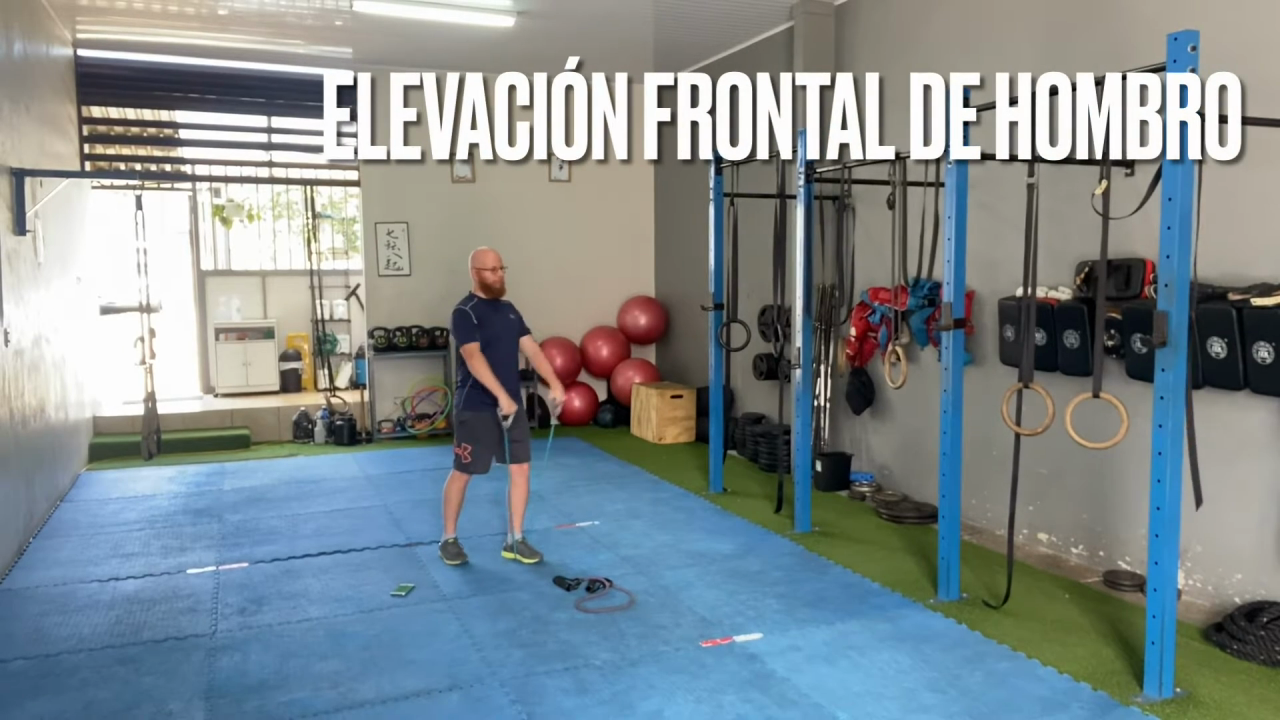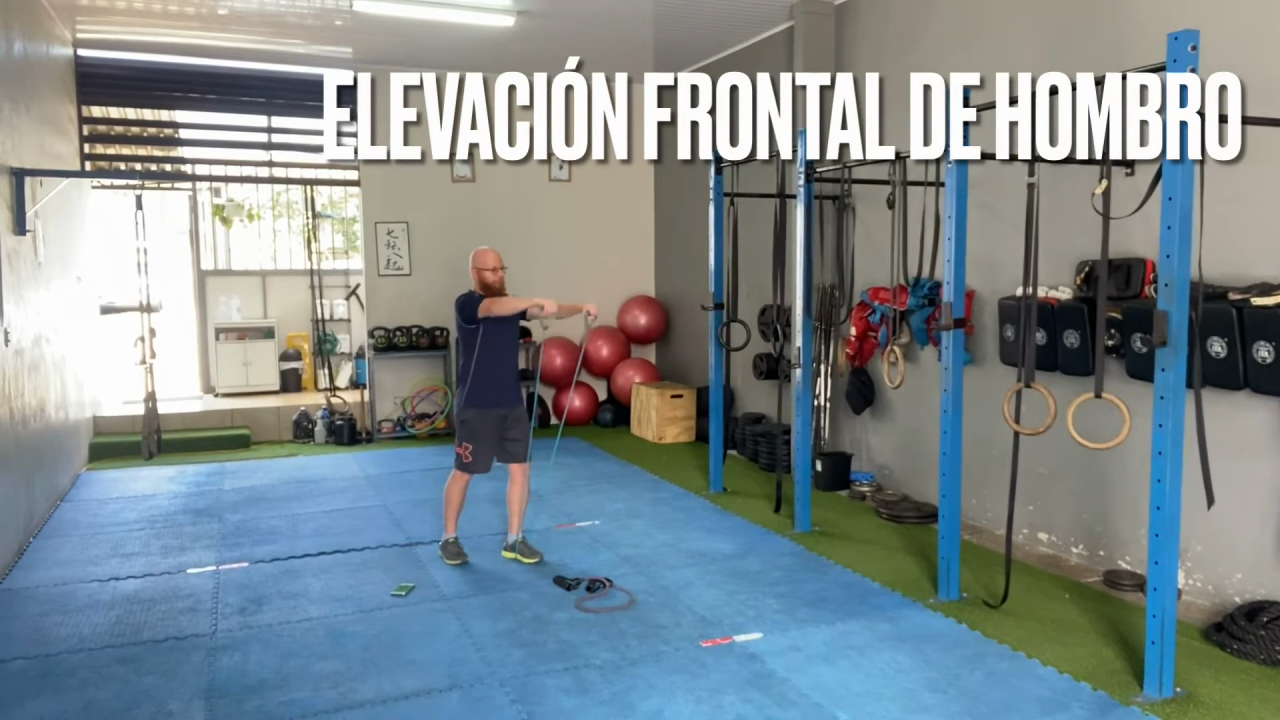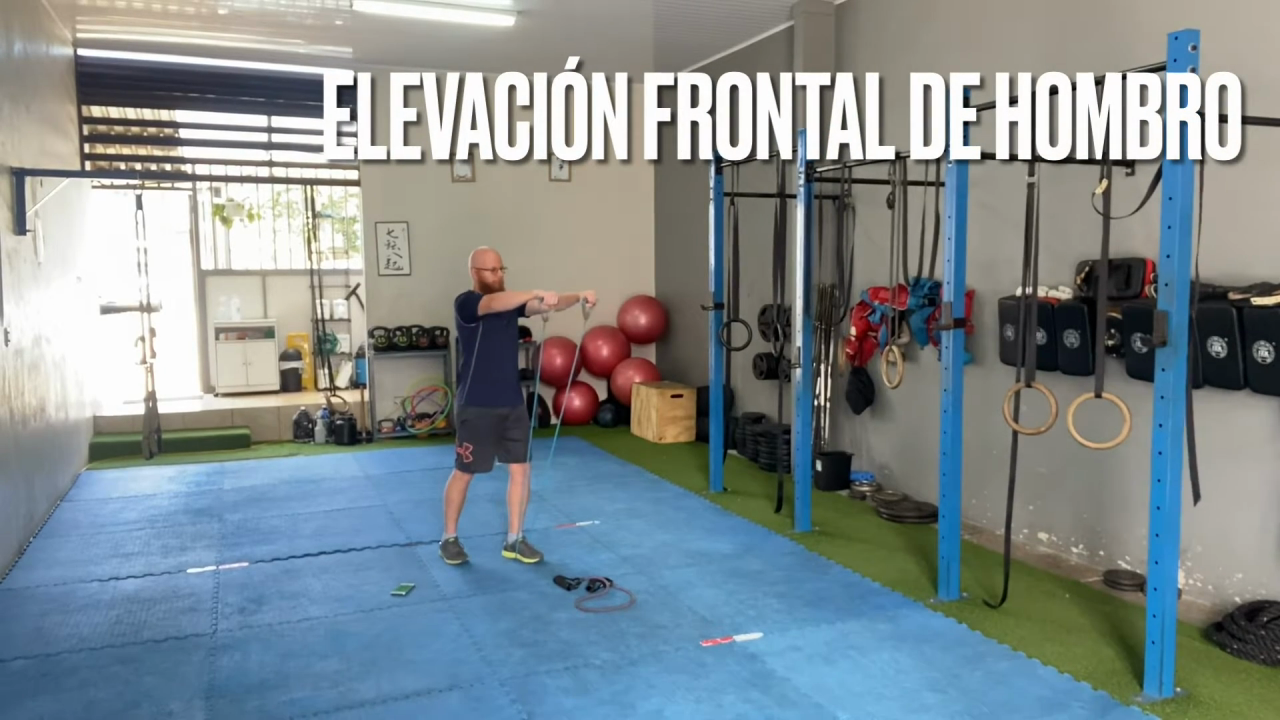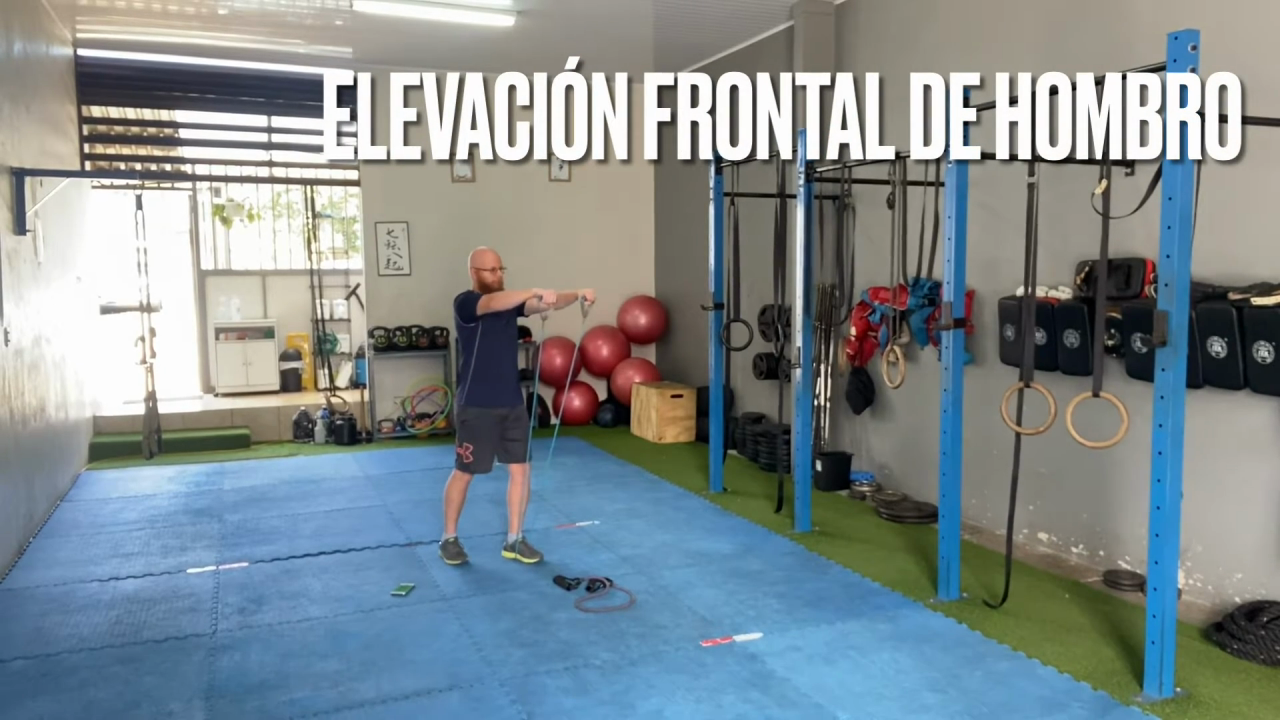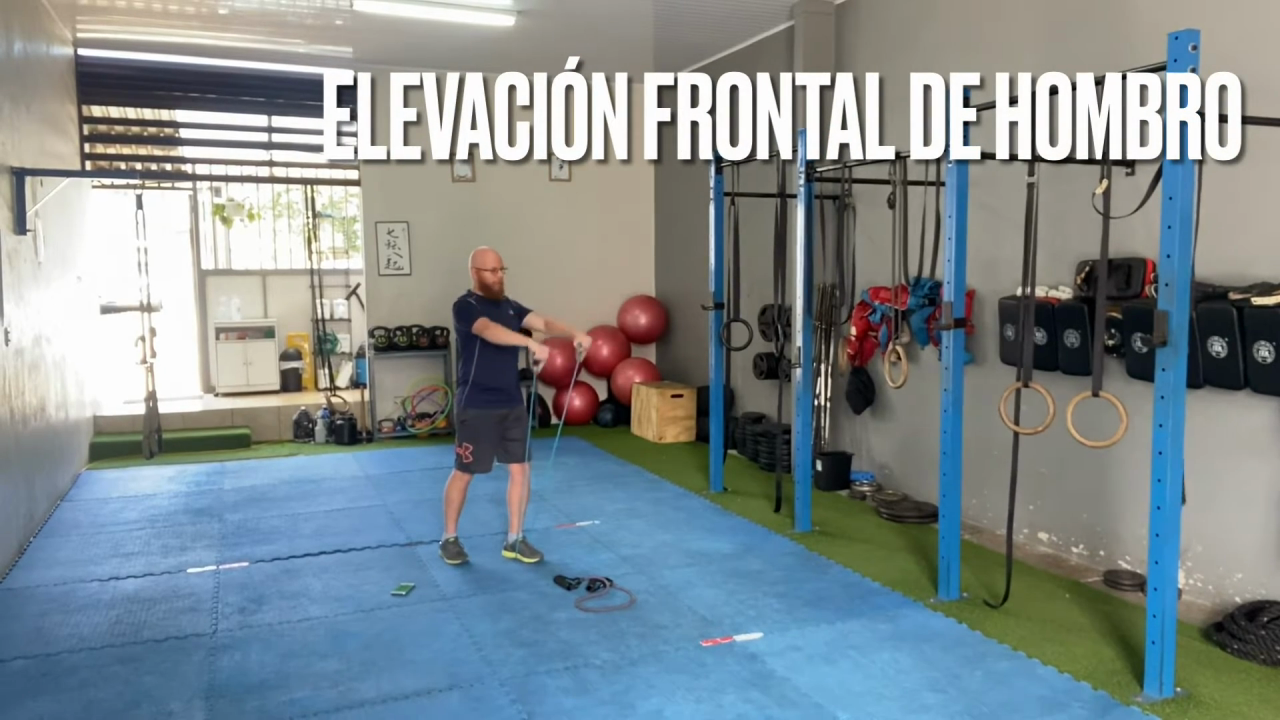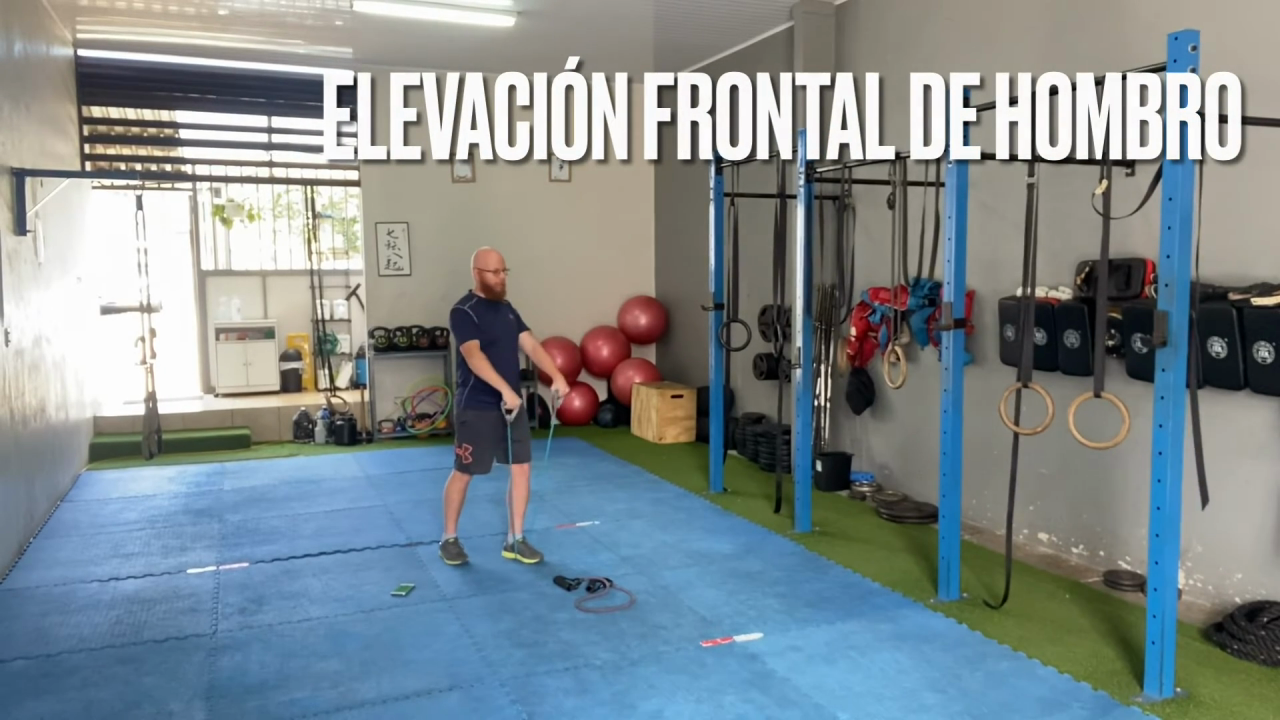
dt=0.4s
person 1, frame 1
left shoulder: (509, 309)
right shoulder: (465, 313)
left elbow: (531, 348)
right elbow: (473, 358)
left wrist: (554, 384)
right wrist: (502, 395)
left hip: (514, 405)
right hip: (475, 410)
left knee: (521, 468)
right knee: (462, 473)
left ankle: (515, 539)
right ankle: (449, 539)
person 1, frame 2
left shoulder: (511, 304)
right shoulder: (467, 304)
left elbow: (549, 310)
right elbow: (494, 308)
left wrist: (579, 308)
right wrist: (536, 303)
left hip: (512, 404)
right hip: (476, 407)
left knee: (520, 469)
right knee: (463, 472)
left ankle: (514, 539)
right ankle: (449, 538)
person 1, frame 3
left shoulder: (510, 303)
right shoulder: (466, 304)
left elbow: (547, 306)
right elbow: (494, 304)
left wrist: (577, 298)
right wrist: (536, 293)
left hip: (513, 403)
right hip: (477, 406)
left knee: (521, 469)
right knee: (464, 473)
left ankle: (514, 539)
right ankle: (449, 538)
person 1, frame 4
left shoulder: (509, 302)
right shoulder: (465, 303)
left elbow: (547, 303)
right elbow: (493, 303)
left wrist: (576, 295)
right wrist: (536, 291)
left hip: (512, 403)
right hip: (477, 406)
left knee: (521, 469)
right knee: (464, 473)
left ankle: (514, 539)
right ankle: (449, 538)
person 1, frame 5
left shoulder: (508, 305)
right shoulder: (465, 306)
left elbow: (542, 323)
right elbow: (489, 330)
left wrist: (574, 334)
right wrist: (531, 343)
left hip: (513, 404)
right hip: (476, 407)
left knee: (521, 469)
right knee: (464, 472)
left ankle: (514, 539)
right ankle: (449, 538)
person 1, frame 6
left shoulder: (507, 309)
right shoulder: (464, 312)
left elbow: (530, 344)
right elbow: (473, 355)
left wrist: (556, 375)
right wrist: (504, 389)
left hip: (512, 405)
right hip: (476, 408)
left knee: (521, 468)
right knee: (463, 473)
left ankle: (515, 539)
right ankle: (449, 539)
